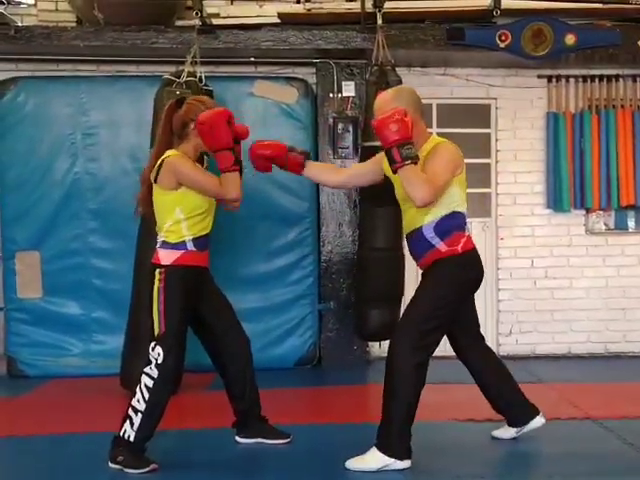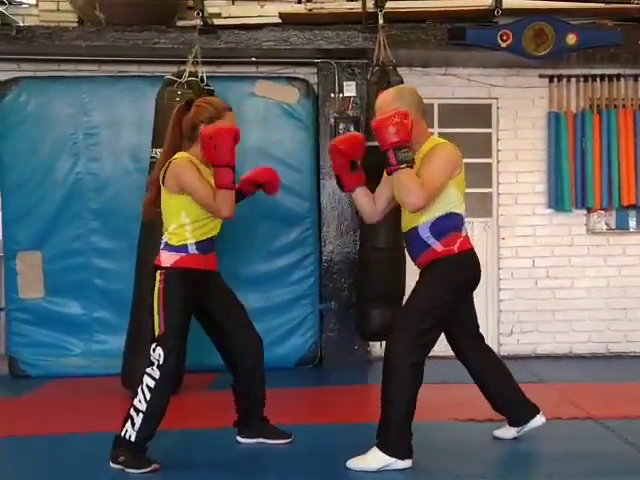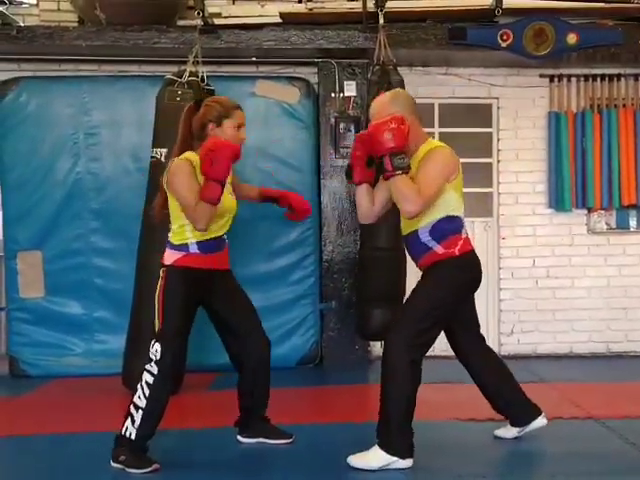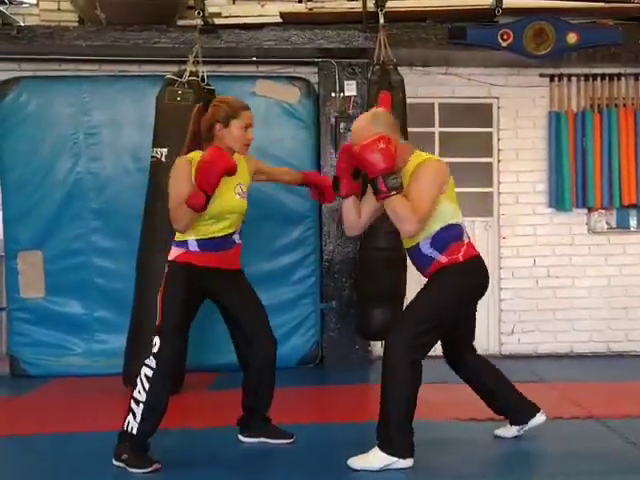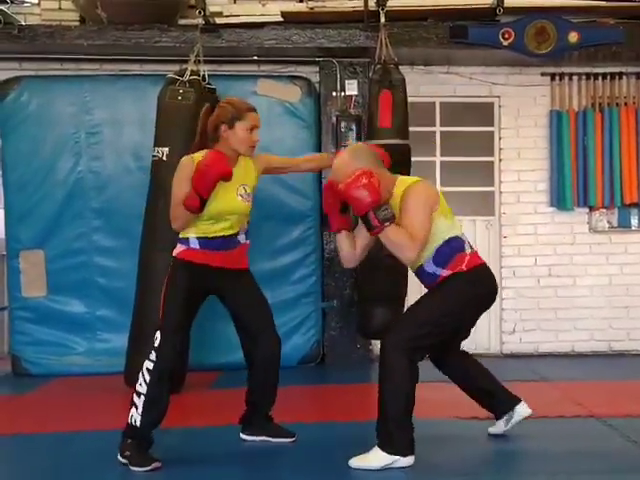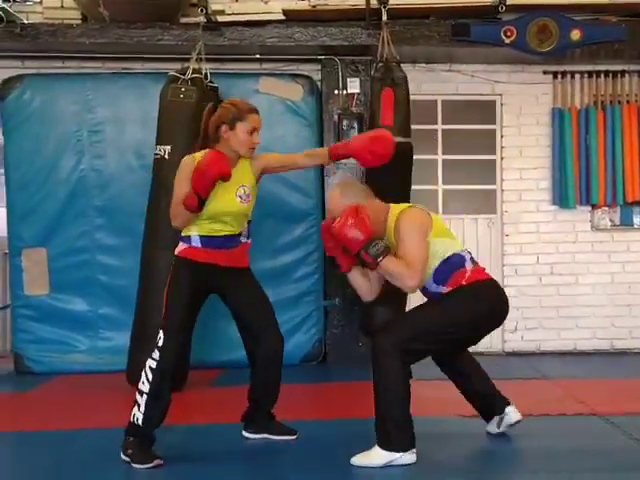
dt=0.1s
person 1, frame 1
left shoulder: (192, 165)
right shoulder: (174, 162)
left elbow: (232, 200)
right elbow: (231, 193)
left wrist: (232, 149)
right wrist: (224, 148)
left hip: (197, 271)
right hip: (174, 271)
left knee: (235, 344)
right knee: (166, 359)
left ankle: (249, 423)
right ankle: (125, 447)
person 1, frame 2
left shoulder: (207, 164)
right shoulder: (181, 165)
left elbow: (226, 199)
right elbow: (223, 210)
left wrist: (249, 185)
right wrist: (225, 163)
left hip: (207, 272)
right hip: (179, 273)
left knee: (248, 343)
right knee: (167, 361)
left ankle: (251, 423)
right ankle: (126, 447)
person 1, frame 3
left shoulder: (220, 167)
right shoulder: (183, 166)
left elbow: (242, 193)
right elbow: (200, 220)
left wrist: (278, 196)
right wrist: (215, 177)
left hip: (217, 271)
right hip: (183, 272)
left knee: (255, 344)
right knee: (166, 360)
left ankle: (252, 423)
right ankle: (128, 447)
person 1, frame 4
left shoulder: (245, 164)
right shoulder: (186, 164)
left elbow: (281, 172)
right elbow: (180, 222)
left wrist: (311, 178)
right wrist: (206, 184)
left hip: (228, 268)
right hip: (186, 268)
left knee: (262, 342)
right knee: (165, 354)
left ankle: (254, 423)
right ankle: (130, 444)
person 1, frame 5
left shoulder: (253, 164)
right shoulder: (191, 163)
left elbow: (303, 164)
right elbow: (178, 221)
right wrist: (203, 187)
left hip: (233, 267)
right hip: (191, 266)
left knee: (267, 341)
right knee: (167, 350)
left ankle: (256, 421)
right ankle: (134, 439)
person 1, frame 6
left shoulder: (256, 164)
right shoulder: (192, 164)
left elbow: (310, 158)
right elbow: (178, 220)
left wrist: (351, 147)
right wrist: (201, 189)
left hip: (235, 266)
right hip: (193, 264)
left knee: (267, 341)
right knee: (170, 348)
left ankle: (258, 419)
right ankle: (138, 437)
person 2, frame 1
left shoulder: (445, 151)
right shoulder: (394, 158)
left elbow: (423, 196)
right elbow: (339, 178)
left wrist: (400, 150)
right wrist: (288, 158)
left hip: (455, 265)
right hip: (446, 268)
left knee: (407, 346)
right knee: (469, 344)
left ankle: (393, 450)
right ankle: (523, 414)
person 2, frame 2
left shoulder: (442, 153)
right shoulder: (404, 157)
left elbow: (415, 200)
right elbow: (372, 213)
left wrist: (396, 154)
right wrist: (348, 172)
left hip: (451, 265)
right hip: (446, 266)
left knee: (402, 346)
right knee: (468, 344)
left ankle: (393, 449)
right ankle: (523, 415)
person 2, frame 3
left shoulder: (438, 156)
right shoulder: (402, 161)
left elbow: (413, 206)
right elbow: (366, 214)
left wrist: (392, 159)
right wrist: (361, 169)
left hip: (452, 267)
right hip: (448, 269)
left knee: (401, 344)
right knee: (469, 346)
left ankle: (394, 447)
right ankle: (524, 414)
person 2, frame 4
left shoulder: (427, 168)
right shoulder: (389, 174)
left elbow: (410, 225)
right elbow: (353, 228)
left wrist: (383, 178)
right wrist: (347, 182)
left hip: (460, 272)
right hip: (455, 275)
left knee: (400, 343)
right knee: (460, 353)
left ankle: (395, 448)
right ankle: (522, 413)
person 2, frame 5
left shoulder: (416, 191)
right shoulder: (379, 201)
left elbow: (411, 252)
right elbow: (350, 258)
left wrist: (374, 213)
right wrist: (337, 217)
left hip: (469, 284)
right hip: (459, 284)
left knee: (397, 344)
right knee: (445, 353)
left ankle: (395, 447)
right ankle: (508, 406)
person 2, frame 6
left shoulder: (408, 218)
right shoulder: (383, 230)
left elbow: (411, 280)
right elbow: (369, 293)
left wrist: (370, 249)
right wrist: (345, 258)
left hip: (477, 298)
right hip: (484, 299)
left knee: (388, 345)
right knee: (447, 350)
left ankle: (396, 445)
right ankle: (499, 409)
